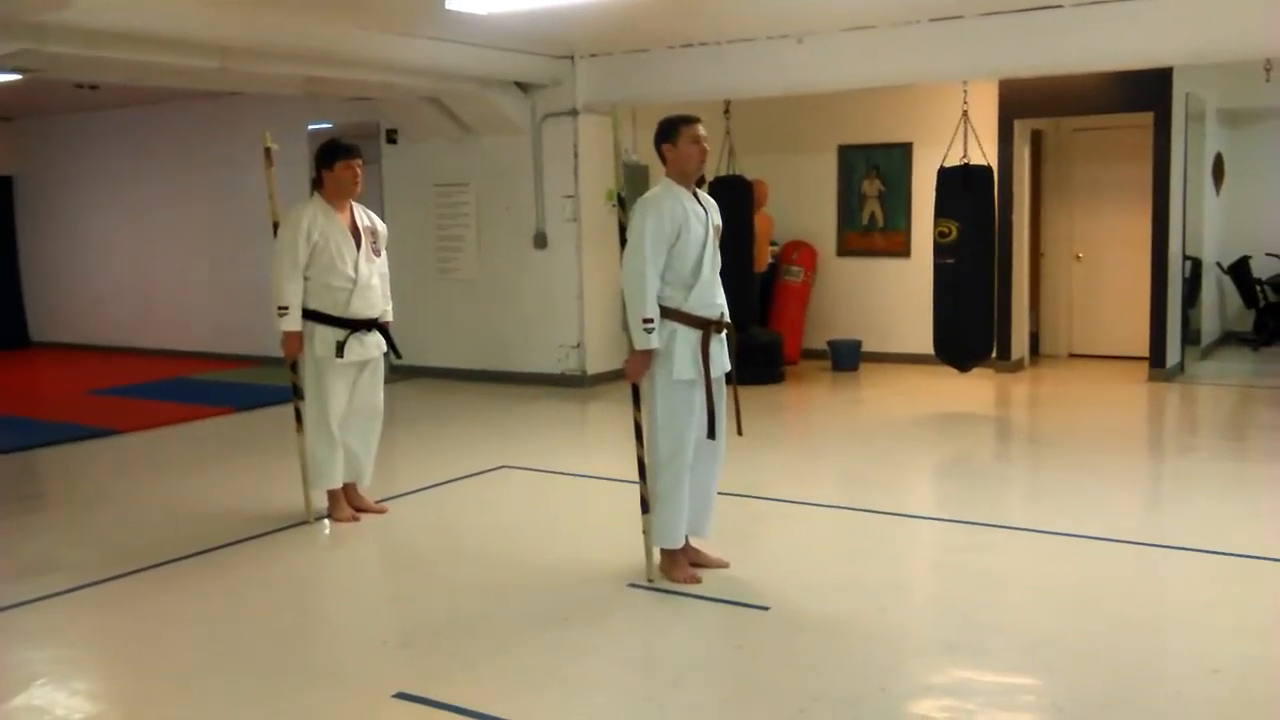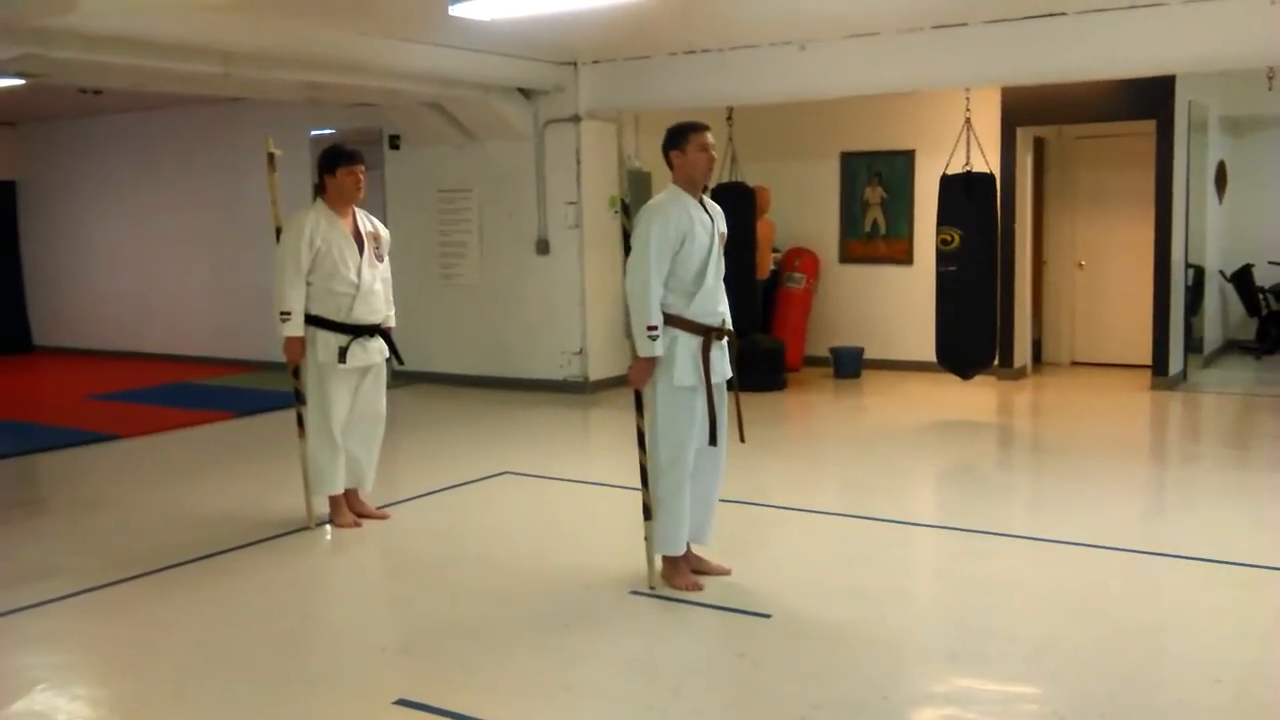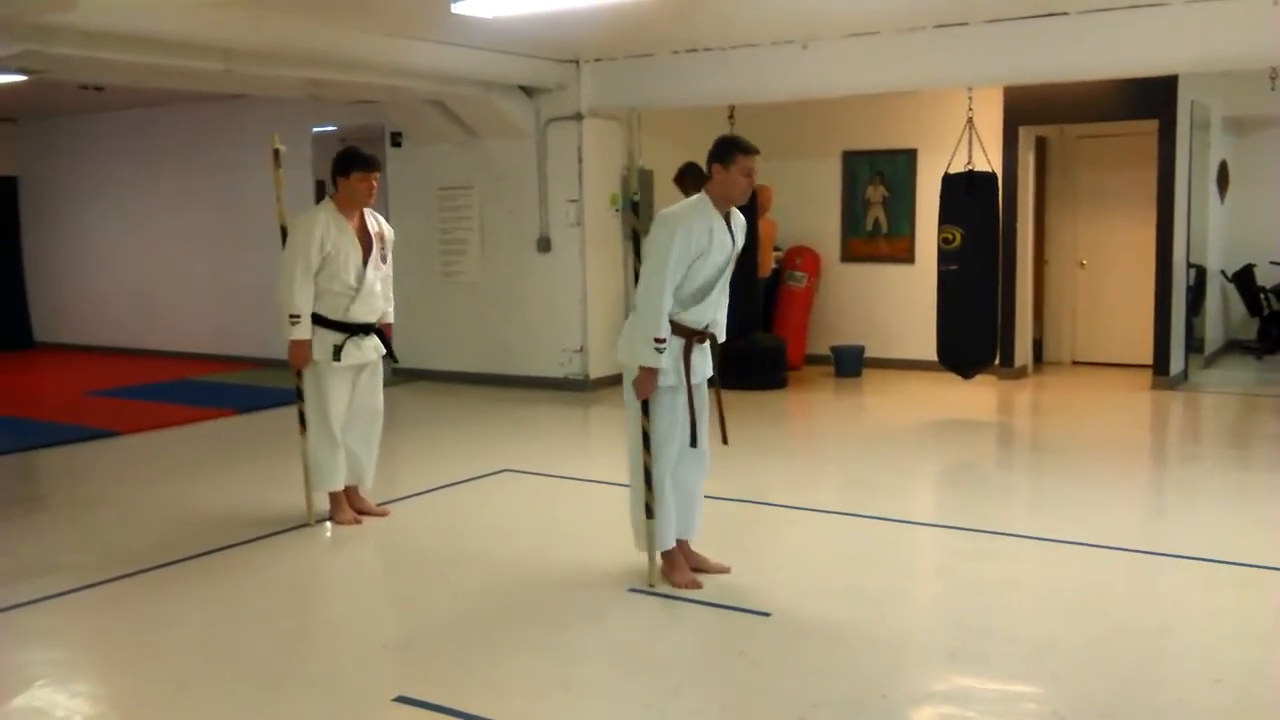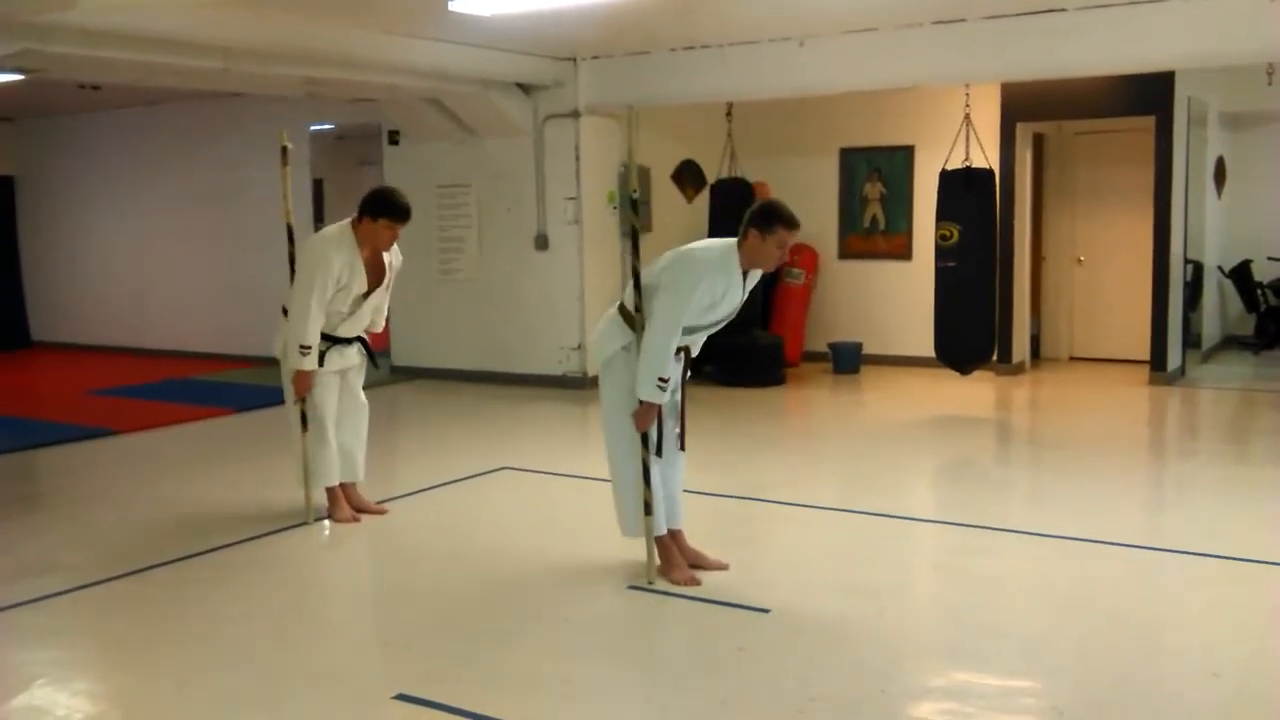
dt=0.4s
person 1, frame 1
left shoulder: (708, 205)
right shoulder: (656, 207)
right elbow: (639, 279)
right wrist: (643, 347)
left hip: (709, 340)
right hip: (674, 342)
left knee: (705, 446)
right knee: (674, 447)
left ankle: (686, 541)
right ankle: (670, 551)
person 1, frame 2
left shoulder: (715, 212)
right shoulder: (661, 213)
right elbow: (643, 286)
right wrist: (646, 354)
left hip: (711, 346)
right hip: (676, 348)
left knee: (707, 452)
right knee: (675, 454)
left ankle: (687, 549)
right ankle: (671, 558)
person 1, frame 3
left shoulder: (737, 223)
right shoulder: (680, 222)
right elbow: (653, 295)
left wrist: (710, 339)
right wrist: (649, 364)
left hip: (694, 347)
right hip: (660, 349)
left knee: (690, 450)
right knee: (659, 449)
left ankle: (682, 545)
right ankle: (668, 555)
person 1, frame 4
left shoulder: (750, 270)
right shoulder: (700, 267)
right elbow: (660, 335)
left wrist: (681, 362)
right wrist: (650, 400)
left hip: (668, 349)
right hip: (629, 345)
left knee: (668, 444)
right knee: (638, 446)
left ankle: (677, 541)
right ankle: (667, 552)
person 2, frame 1
left shoulder: (371, 222)
right shoulder: (304, 219)
right elbow: (288, 276)
left wrist: (385, 319)
right wrist: (291, 329)
left hip: (367, 335)
right hip: (326, 335)
left knee: (366, 413)
right knee: (327, 414)
left ankle: (354, 489)
right ankle: (335, 497)
person 2, frame 2
left shoulder: (374, 227)
right shoulder: (306, 225)
right elbow: (291, 282)
left wrist: (388, 325)
right wrist: (293, 335)
left hip: (369, 341)
right hip: (329, 341)
left knee: (367, 419)
right knee: (328, 421)
left ankle: (355, 495)
right ankle: (336, 502)
person 2, frame 3
left shoulder: (379, 226)
right shoulder: (314, 225)
right elbow: (298, 283)
left wrist: (385, 321)
right wrist: (299, 337)
left hip: (366, 338)
right hip: (328, 339)
left knee: (367, 415)
right knee: (328, 418)
left ankle: (355, 492)
right ankle: (337, 499)
person 2, frame 4
left shoulder: (389, 253)
right shoulder: (327, 250)
right elbow: (307, 311)
left wrist: (372, 331)
right wrist: (304, 366)
left hip: (350, 343)
right hip: (313, 344)
left knee: (352, 412)
right knee: (320, 416)
left ankle: (351, 490)
right ankle: (335, 497)
